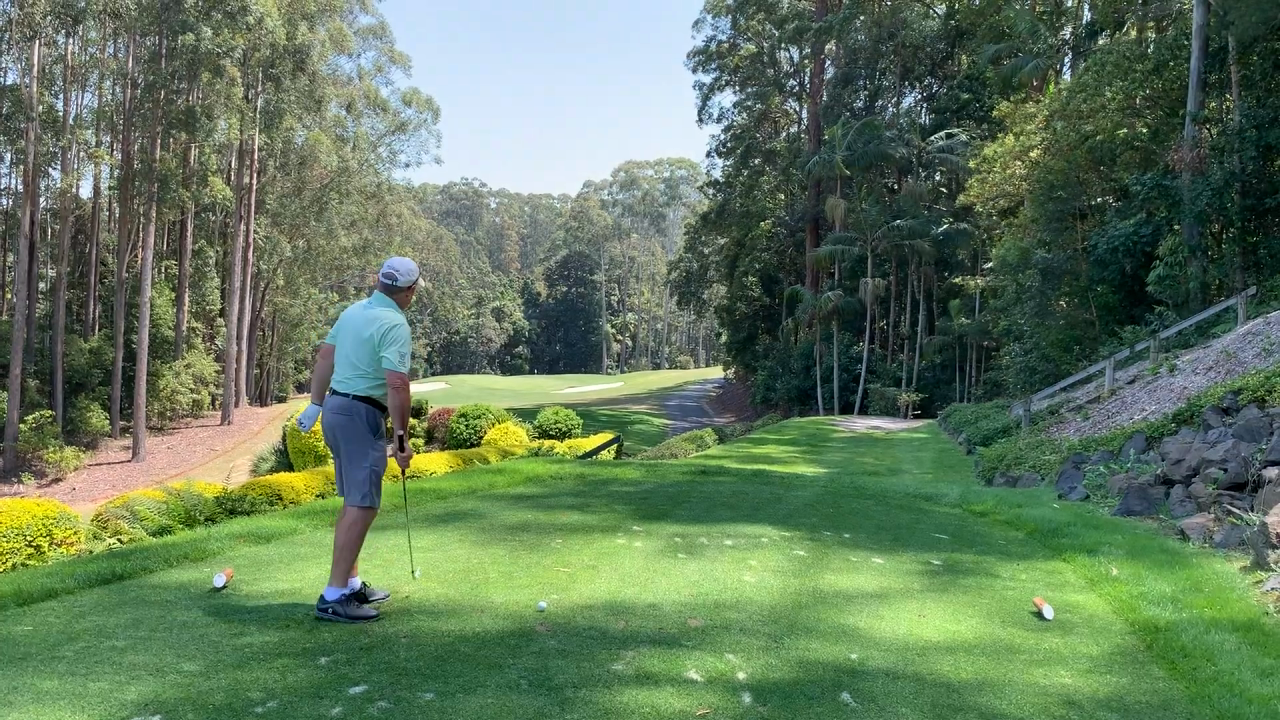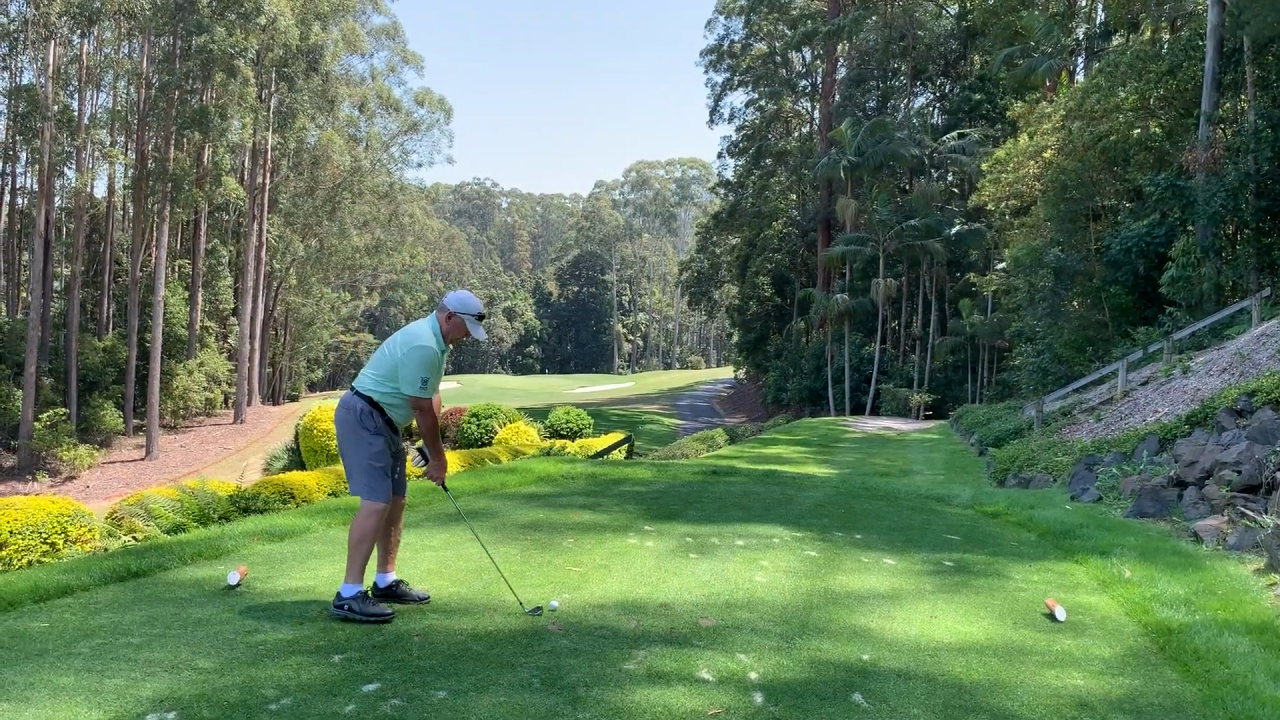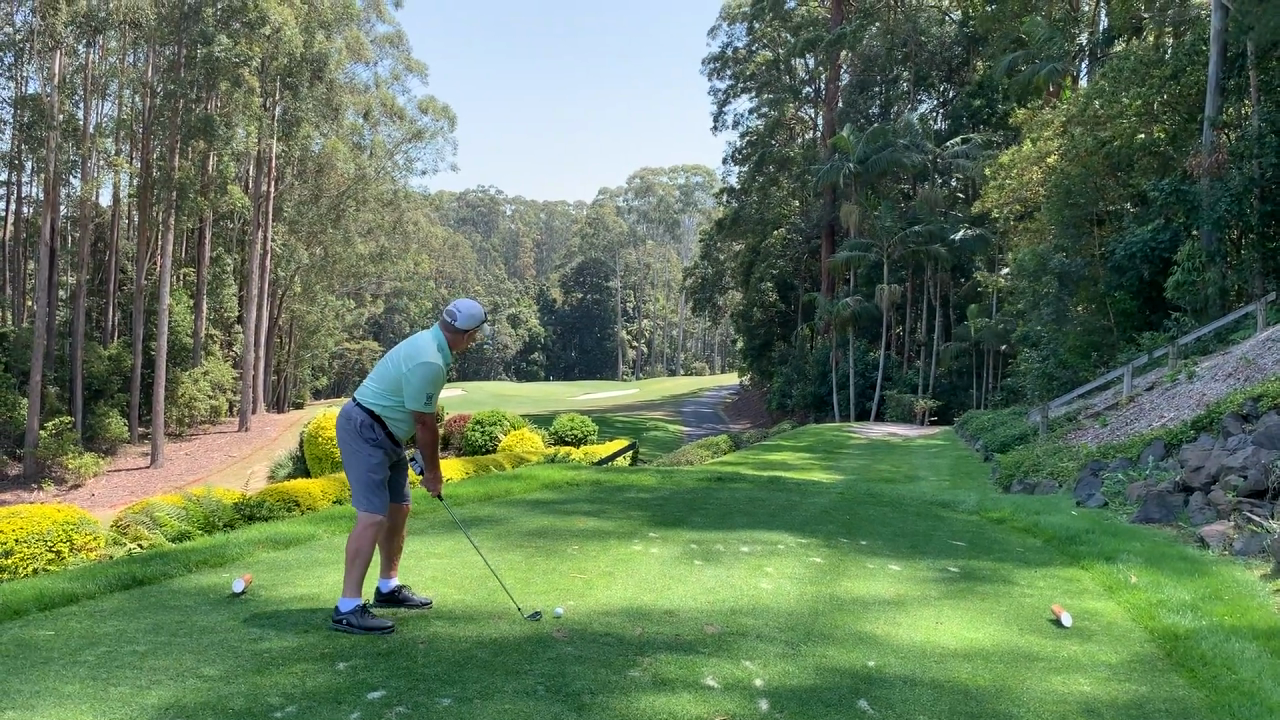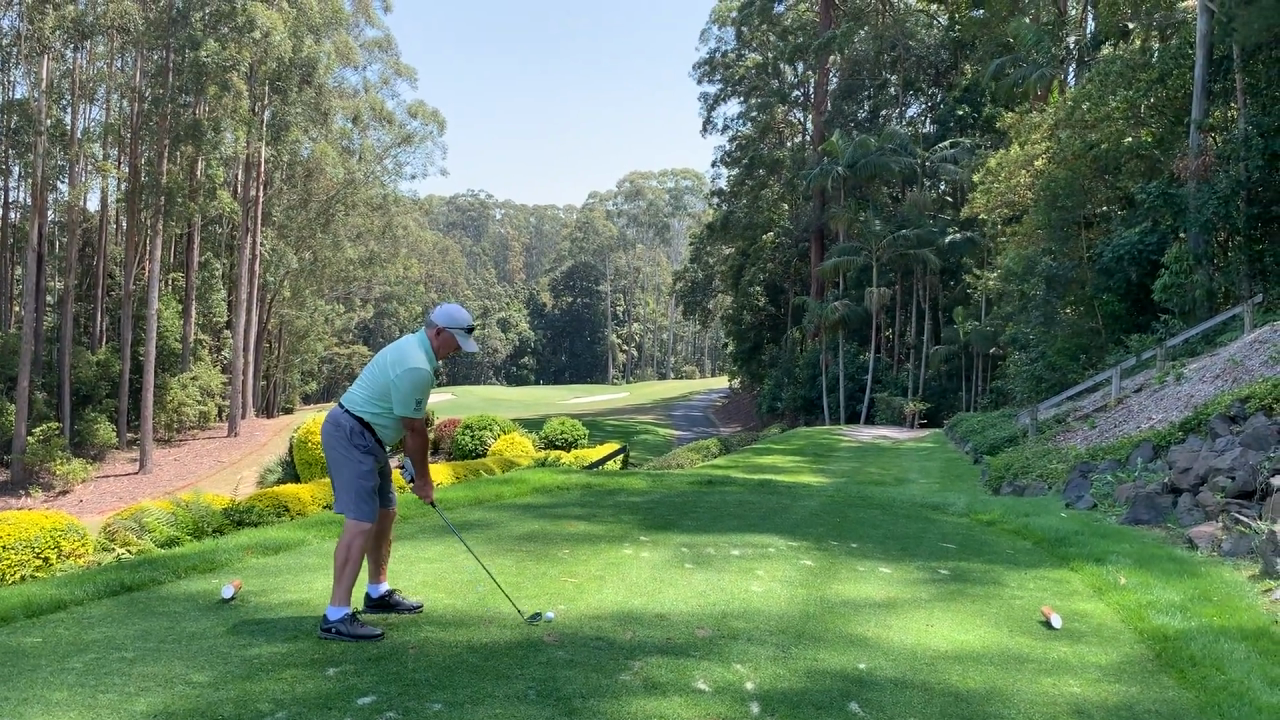
dt=1s
person 1, frame 1
left shoulder: (353, 312)
right shoulder: (394, 324)
left elbow: (324, 358)
right elbow: (397, 387)
left wrist: (316, 404)
right wrist: (401, 437)
left hip: (337, 411)
right hip: (362, 417)
left knee: (354, 503)
right knee: (362, 507)
left ankle: (348, 585)
right ankle: (334, 598)
person 1, frame 2
left shoulder: (435, 339)
right shoulder: (422, 346)
left elbow: (431, 398)
right elbow: (422, 409)
left wrist: (433, 450)
right wrist: (438, 456)
left hip: (383, 422)
right hip: (364, 418)
left knee: (394, 501)
right knee: (375, 502)
left ankle: (385, 582)
right ankle: (350, 594)
person 1, frame 3
left shoulder: (430, 342)
right shoulder: (428, 362)
left elbow: (424, 419)
right elbow: (425, 423)
left wrist: (423, 456)
right wrist: (433, 471)
left hip: (383, 432)
right hip: (365, 430)
left knee: (398, 508)
right knee: (373, 515)
left ankle: (389, 587)
right ankle: (348, 608)
person 1, frame 4
left shoulder: (415, 346)
right shoulder: (416, 368)
left elbow: (411, 424)
right elbow: (415, 430)
left wrist: (410, 459)
right wrist: (424, 479)
left hip: (364, 437)
right hip: (352, 437)
left knee: (384, 513)
right knee: (361, 522)
left ankle: (379, 593)
right ankle: (336, 616)
